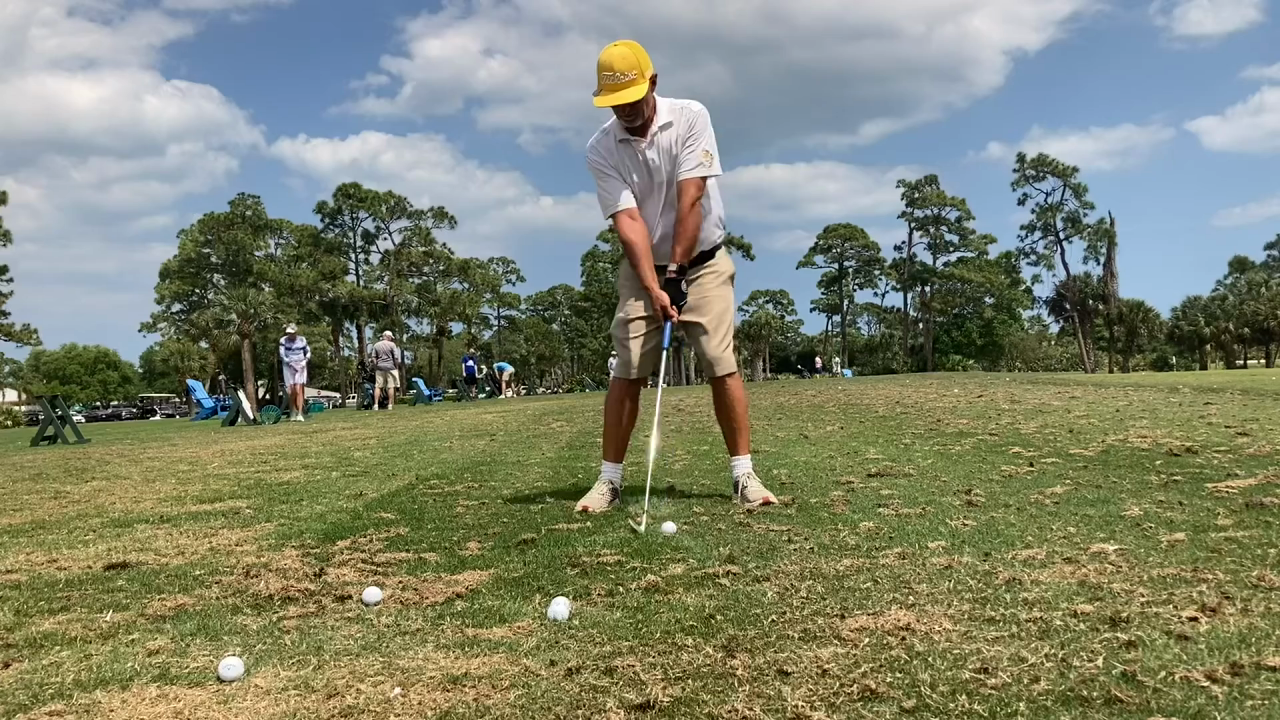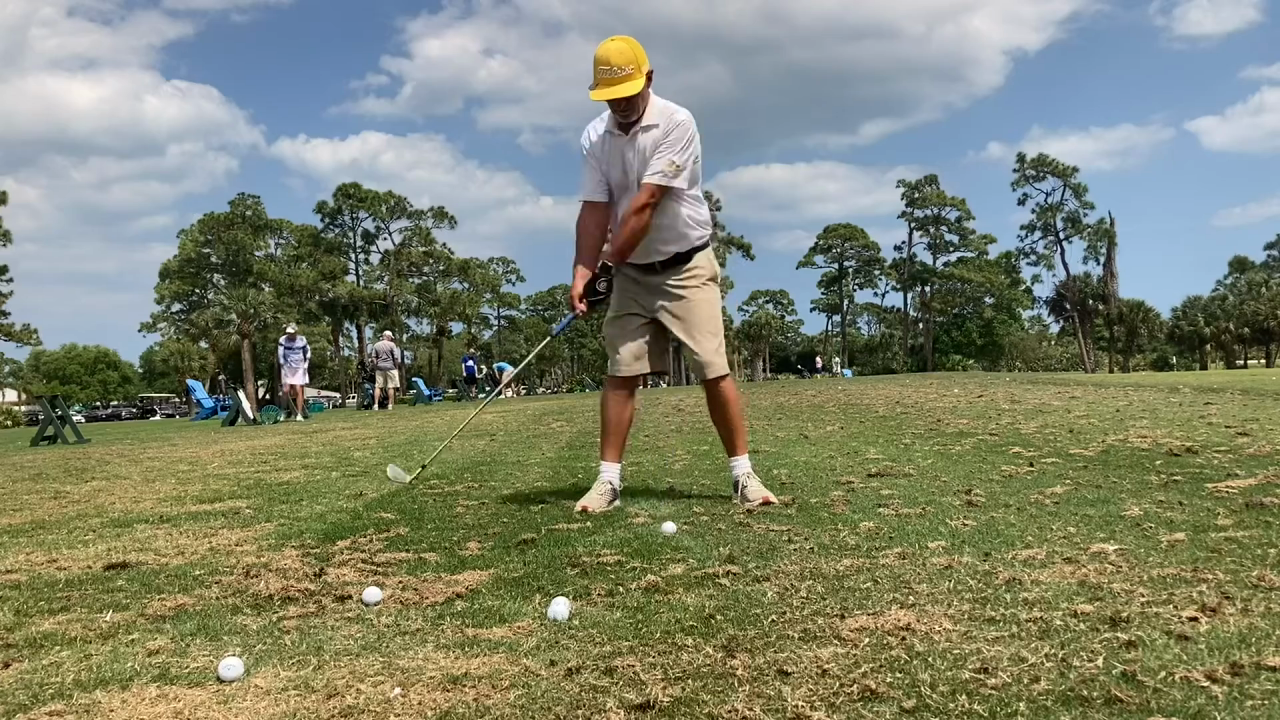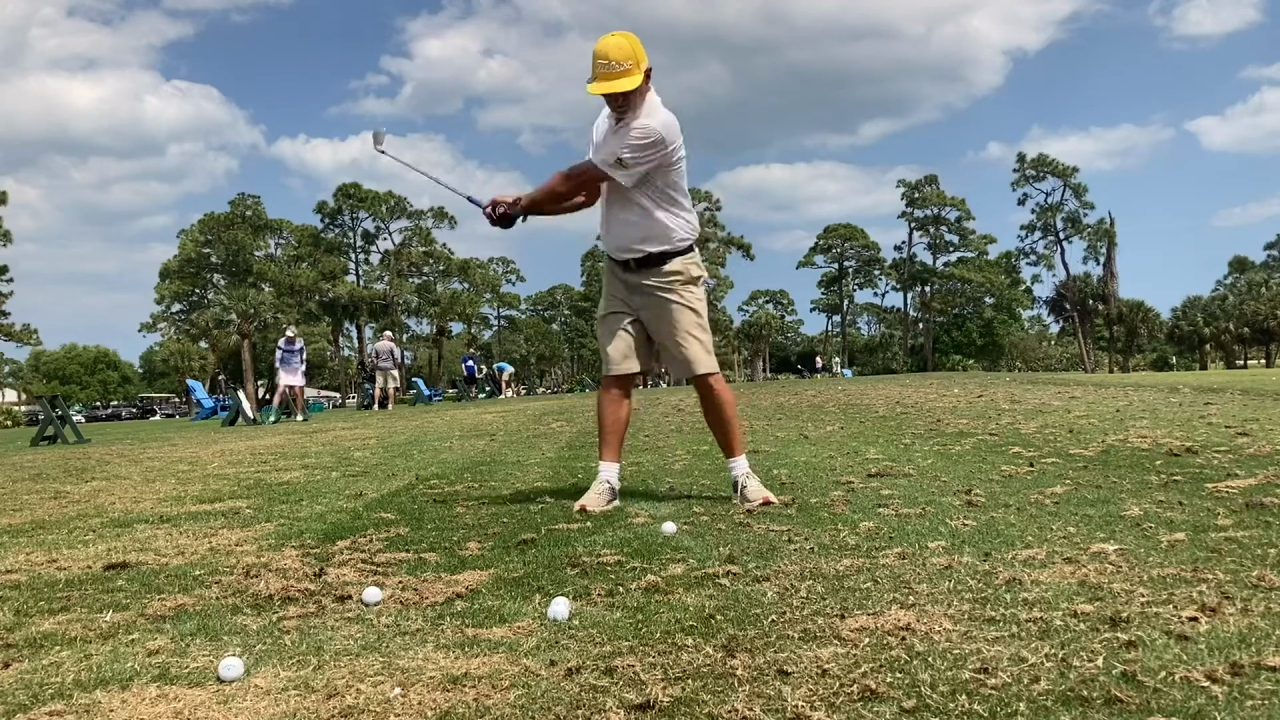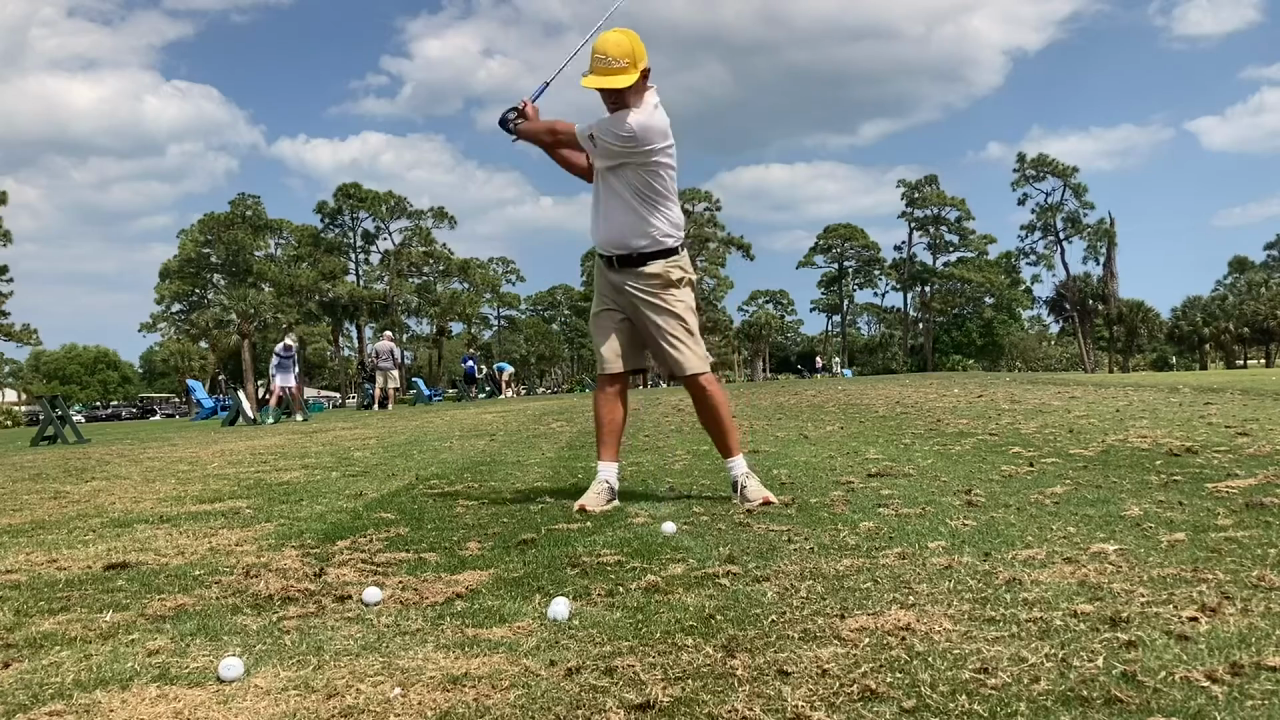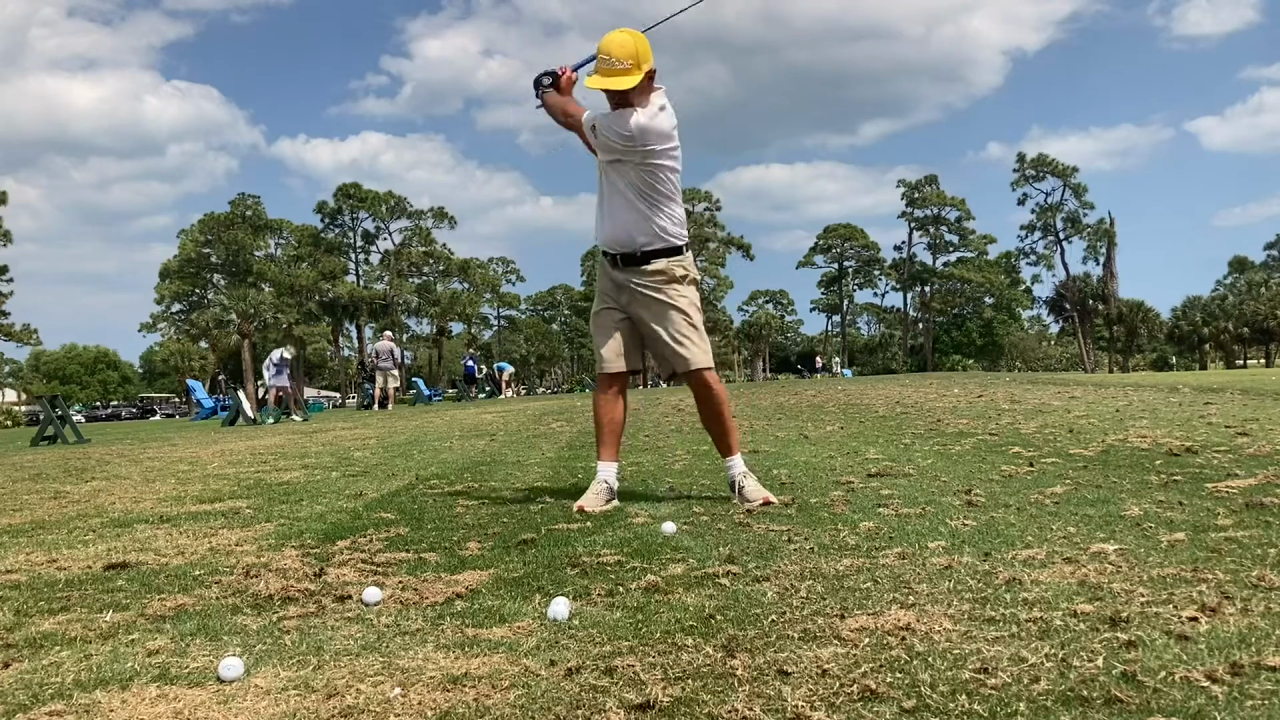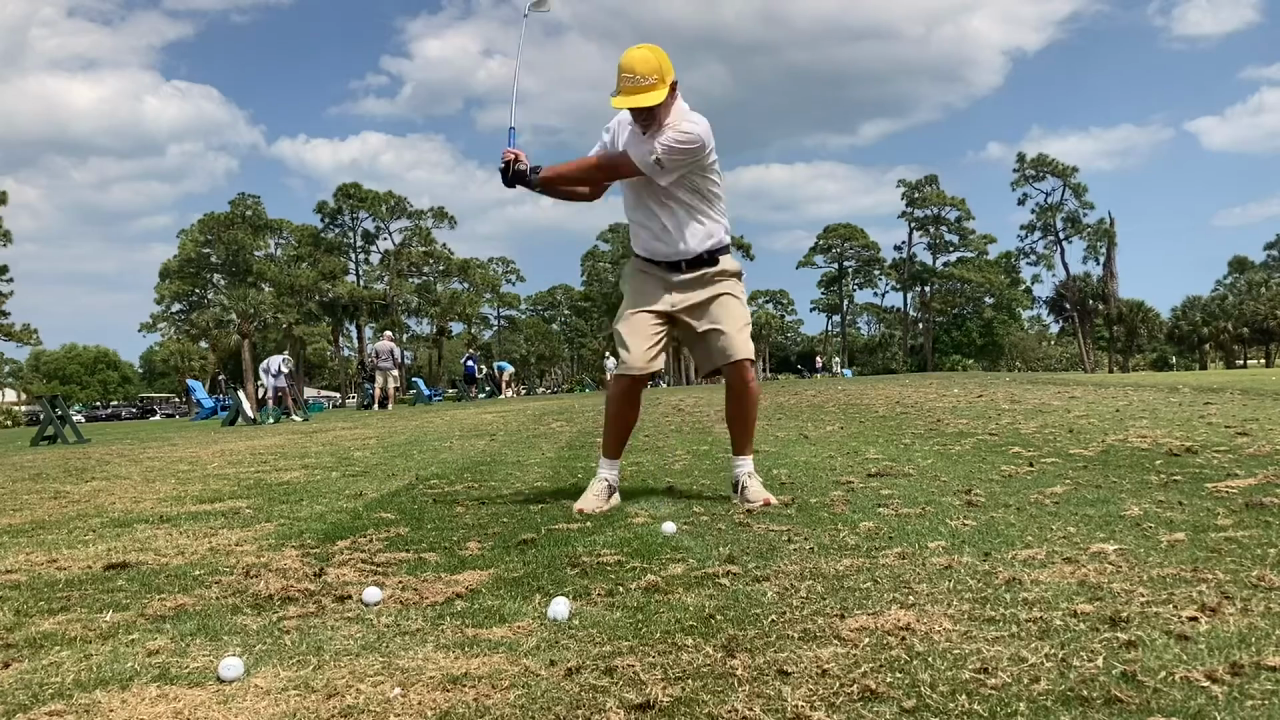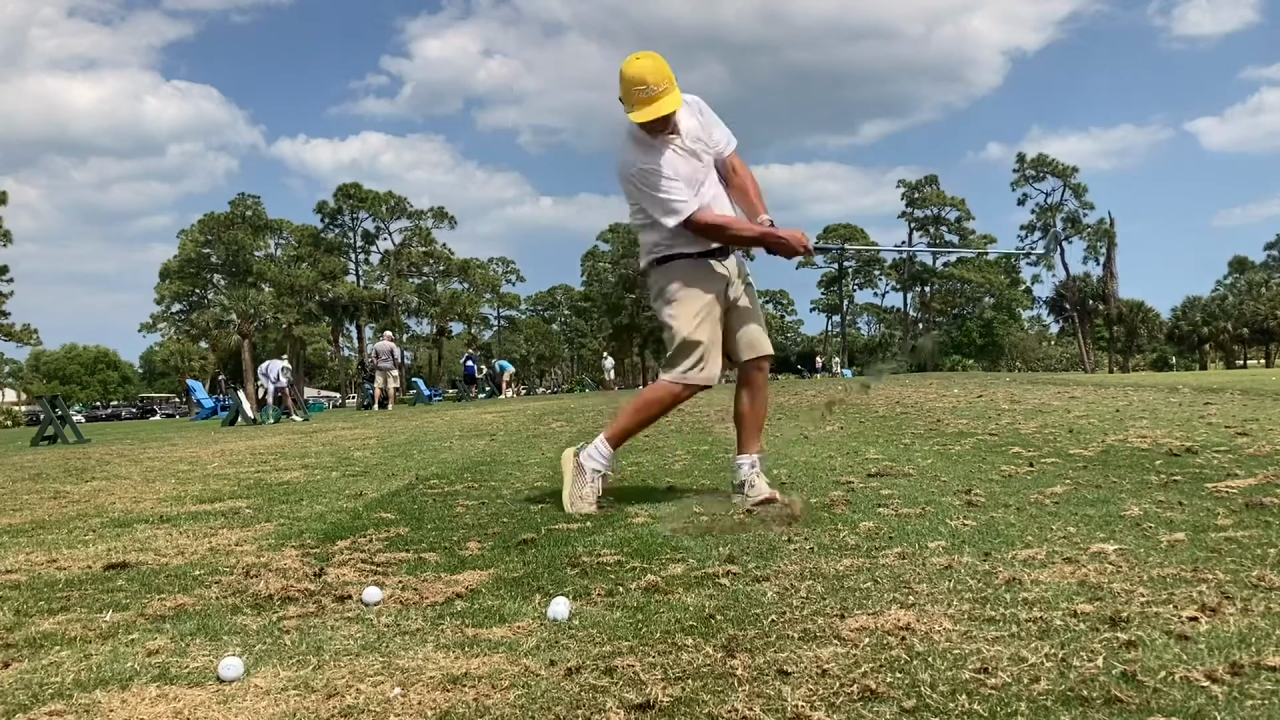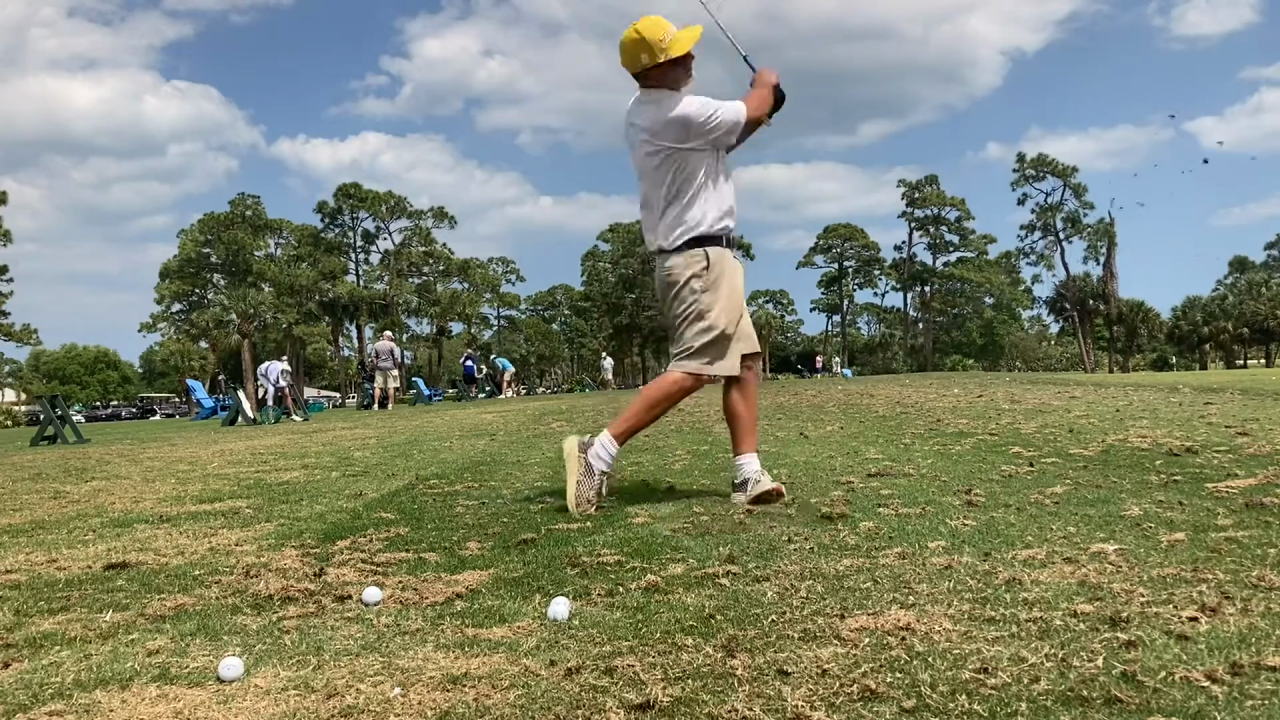
dt=0.2s
person 1, frame 1
left shoulder: (691, 117)
right shoulder: (600, 149)
left elbow: (691, 200)
right elbow: (627, 220)
left wrist: (676, 270)
right wrist: (654, 286)
left hip: (703, 263)
right hip: (642, 269)
left knee: (723, 368)
right knee: (626, 373)
left ankle: (743, 474)
right ankle: (609, 479)
person 1, frame 2
left shoulder: (677, 124)
right shoulder: (594, 137)
left elbow: (644, 205)
right elbow: (593, 211)
left wrist: (603, 267)
right wrist: (582, 270)
left hip: (687, 266)
right hip: (630, 269)
left knee: (714, 370)
right knee: (622, 373)
left ankle: (743, 474)
right ankle: (608, 479)
person 1, frame 3
left shoulder: (655, 127)
right shoulder: (609, 119)
left elbow: (582, 180)
right elbow: (588, 189)
left wrist: (521, 205)
right wrist: (523, 204)
left hip: (670, 269)
right hip: (620, 270)
left knee: (704, 371)
right knee: (616, 374)
left ankle: (742, 474)
right ankle: (607, 479)
person 1, frame 4
left shoulder: (639, 125)
right shoulder: (620, 112)
left elbow: (566, 135)
right elbow: (591, 168)
left wrist: (521, 126)
right wrist: (537, 132)
left hip: (656, 270)
right hip: (610, 268)
left knee: (694, 372)
right knee: (610, 373)
left ankle: (740, 473)
right ankle: (606, 480)
person 1, frame 5
left shoulder: (643, 125)
right shoulder: (631, 109)
left elbow: (574, 119)
right elbow: (604, 149)
left wrist: (552, 96)
right wrist: (566, 96)
left hip: (661, 269)
right hip: (614, 266)
left knee: (698, 370)
right knee: (610, 372)
left ankle: (739, 473)
right ankle: (606, 479)
person 1, frame 6
left shoulder: (691, 131)
right shoulder: (622, 129)
left elbow: (606, 168)
right elbow: (591, 186)
left wrist: (539, 175)
right wrist: (537, 179)
left hip: (710, 271)
right hip: (652, 273)
left knee: (739, 364)
right knee: (631, 373)
left ankle: (743, 474)
right ankle: (606, 477)
person 1, frame 7
left shoulder: (694, 108)
right shoulder: (636, 158)
left elbow: (734, 168)
right elbow: (703, 221)
left wrist: (764, 222)
right wrist: (770, 237)
left hip: (724, 263)
right hip: (681, 269)
left knee: (756, 362)
right knee: (683, 380)
left ankle: (748, 474)
right ankle: (593, 457)
person 1, frame 8
left shoulder: (654, 104)
right shoulder: (681, 113)
left elbow: (720, 139)
right elbow: (752, 110)
left wrist: (760, 99)
right wrist: (764, 82)
left hip: (707, 255)
right hip: (698, 258)
left knee: (745, 362)
right knee: (693, 369)
left ankle: (748, 473)
right ankle: (598, 452)
